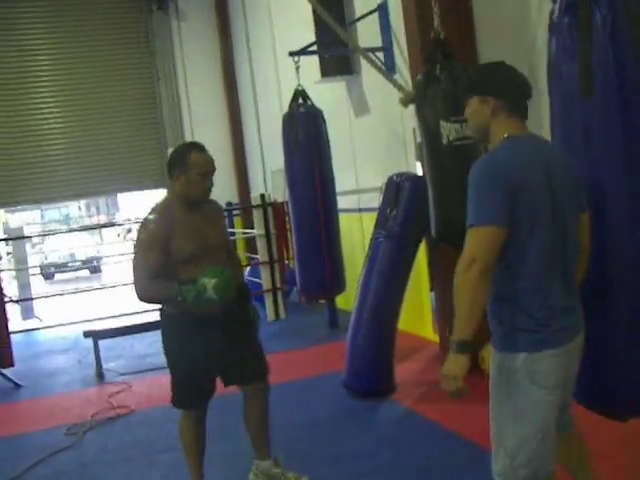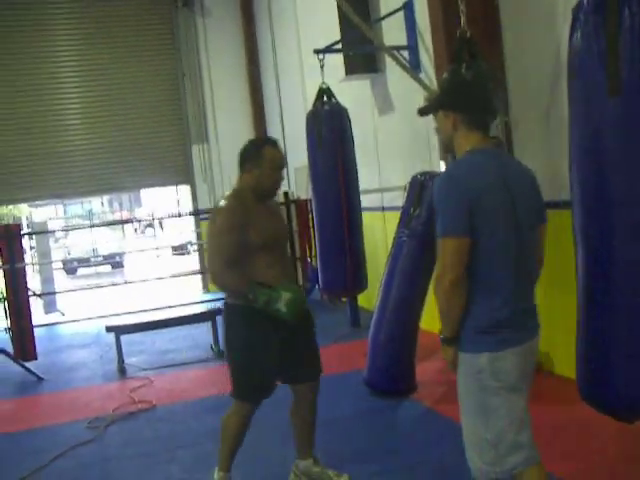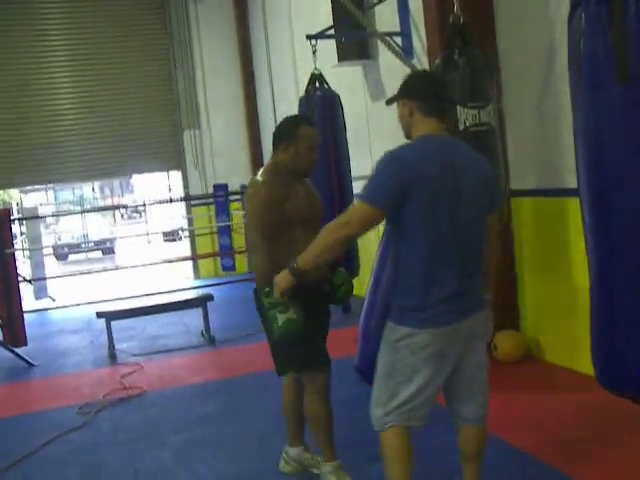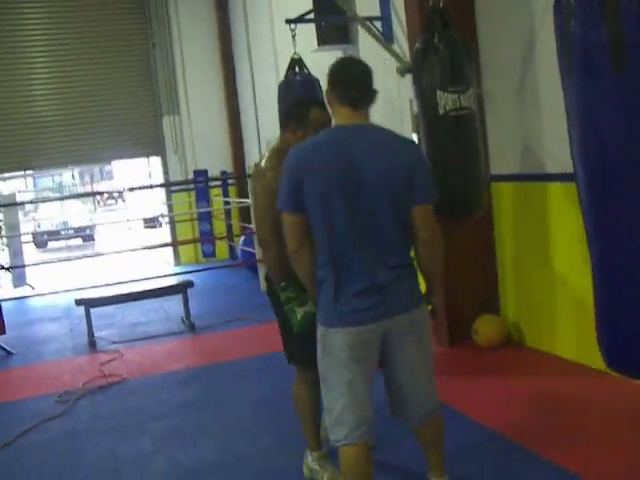
dt=0.5s
person 1, frame 1
left shoulder: (492, 168)
right shoulder: (561, 160)
left elbow: (477, 264)
right elbow: (581, 246)
left wrist: (460, 346)
left hip: (524, 339)
right hip: (568, 326)
right knee: (556, 423)
person 1, frame 2
left shoulder: (455, 181)
right shoulder: (522, 175)
left elbow: (450, 275)
right elbow: (536, 257)
left wrist: (450, 336)
left hip: (487, 342)
right hip: (523, 330)
right knee: (493, 436)
person 1, frame 3
left shoulder: (401, 162)
right shoulder: (480, 165)
left elbow: (346, 229)
right elbow: (490, 241)
left wrist: (294, 271)
left hip: (419, 319)
right hip: (472, 312)
left knee: (392, 414)
right knee: (471, 411)
person 1, frame 4
left shoulder: (301, 158)
right shoulder: (407, 153)
left elbow: (296, 243)
right elbow: (427, 235)
left wrist: (320, 294)
right wrist: (436, 289)
left hip: (342, 315)
right hip: (403, 305)
left knee: (350, 424)
right knee: (421, 404)
person 2, frame 1
left shoulder: (213, 210)
right shoulder: (157, 225)
right elbow: (145, 287)
left wrist: (245, 298)
right wrist: (193, 292)
left hip: (230, 315)
right hip: (188, 326)
left knee: (257, 387)
right knee: (195, 409)
person 2, frame 2
left shoulder: (271, 205)
right shoulder: (230, 213)
right elbow: (219, 273)
left wrist: (292, 296)
right wrist: (265, 297)
left hip: (287, 311)
right hip: (250, 318)
left knee: (307, 387)
right knee: (247, 402)
person 2, frame 3
left shoulder: (300, 183)
right shoulder: (266, 187)
right elbow: (257, 248)
left wrist: (330, 272)
right wrist: (272, 300)
left hip: (310, 291)
right hip: (287, 296)
left knee: (298, 376)
right knee: (316, 378)
person 2, frame 4
right shoulder: (273, 172)
right elbow: (269, 241)
right wrist: (290, 294)
right hip: (297, 284)
right knee: (309, 368)
left ankle: (322, 425)
